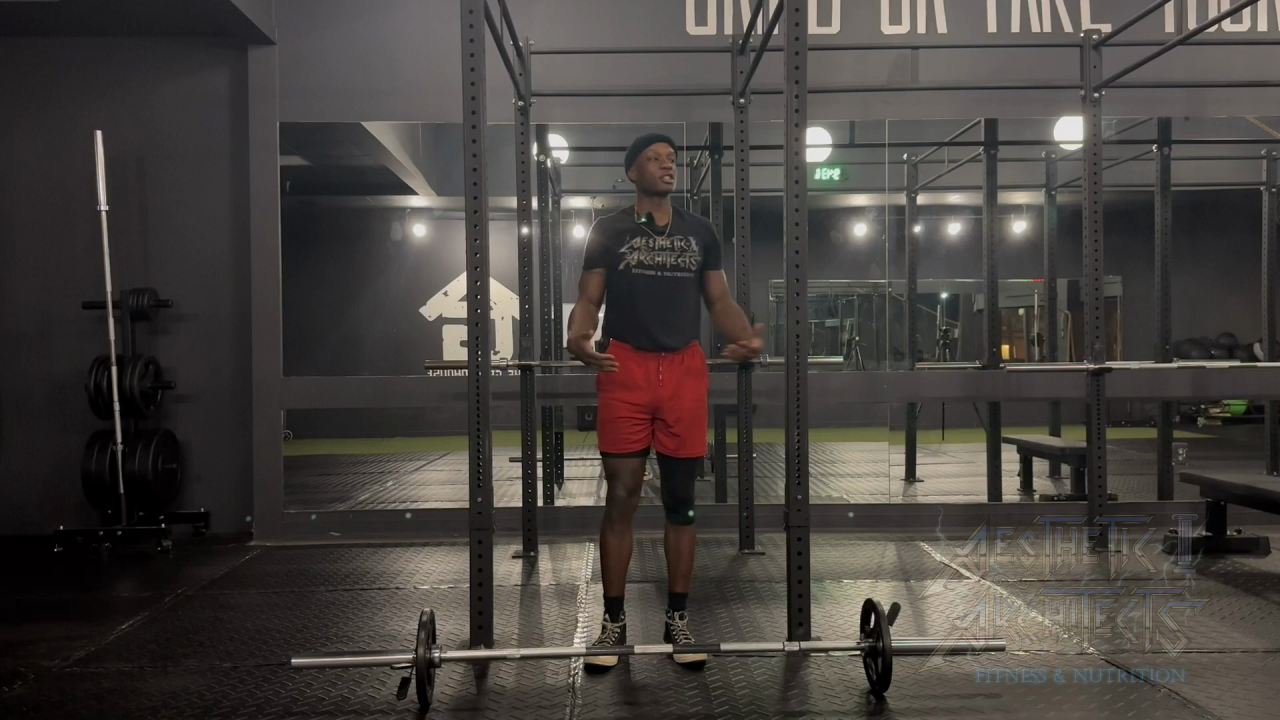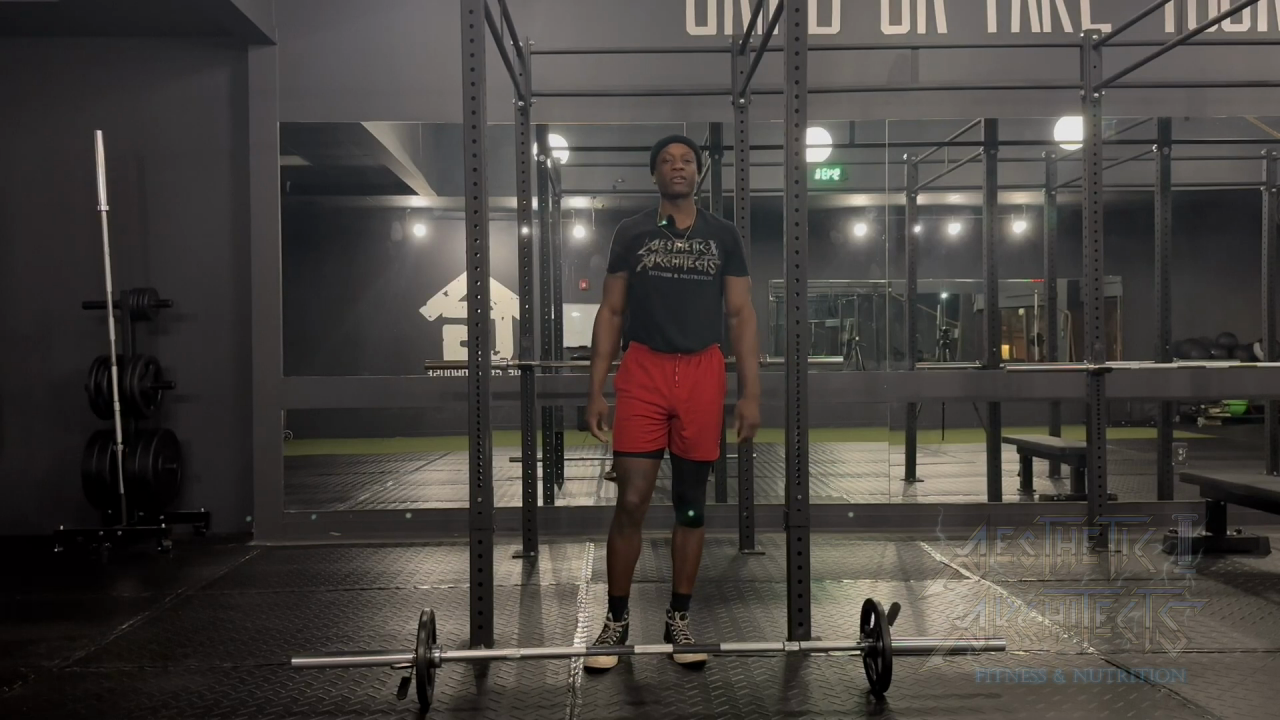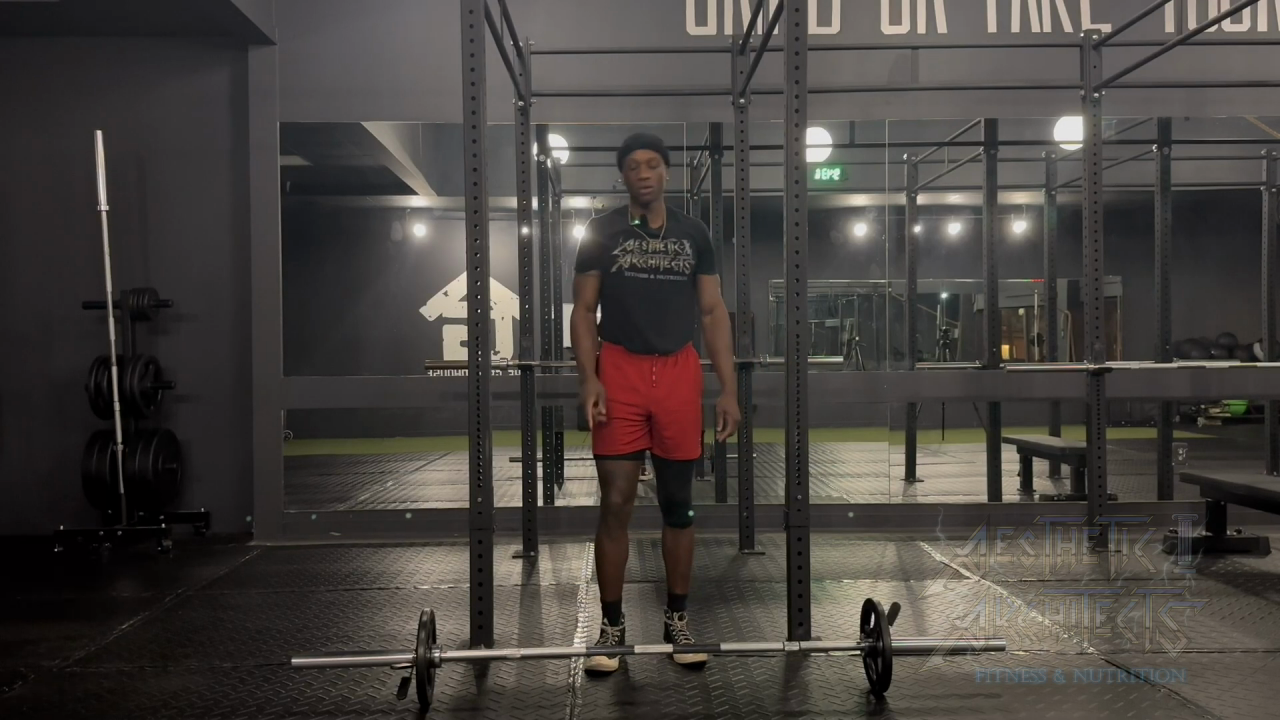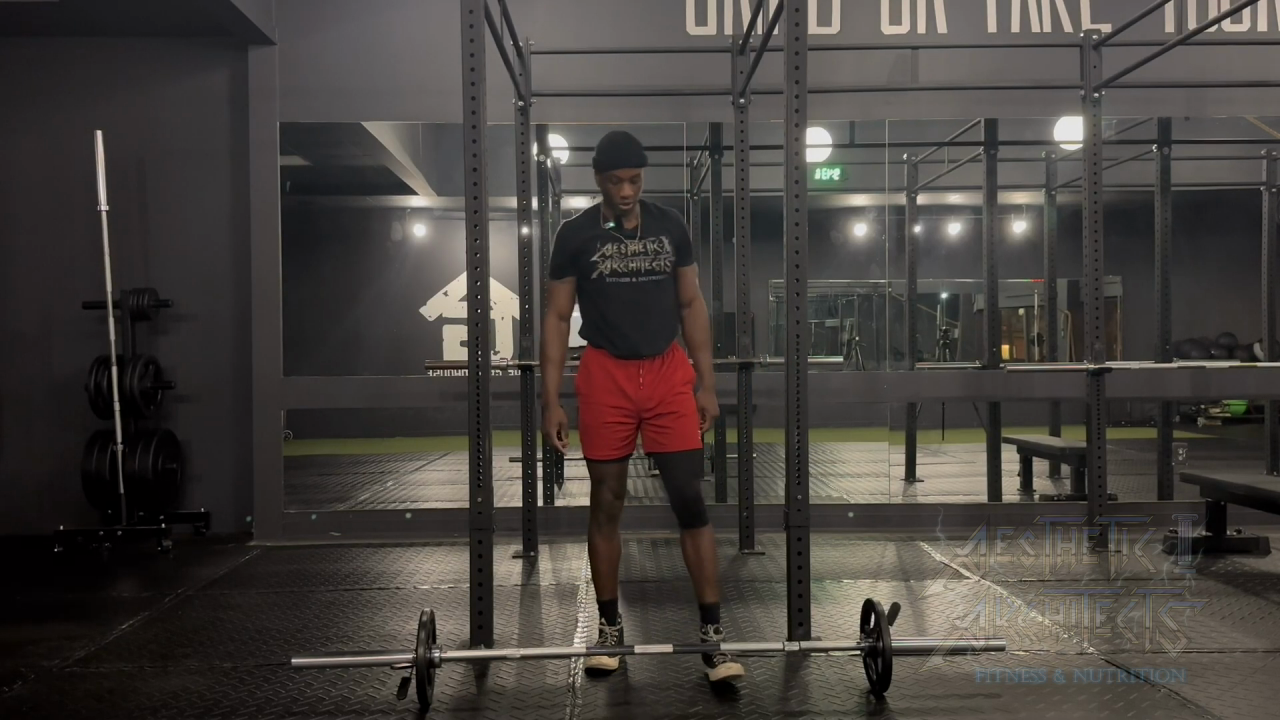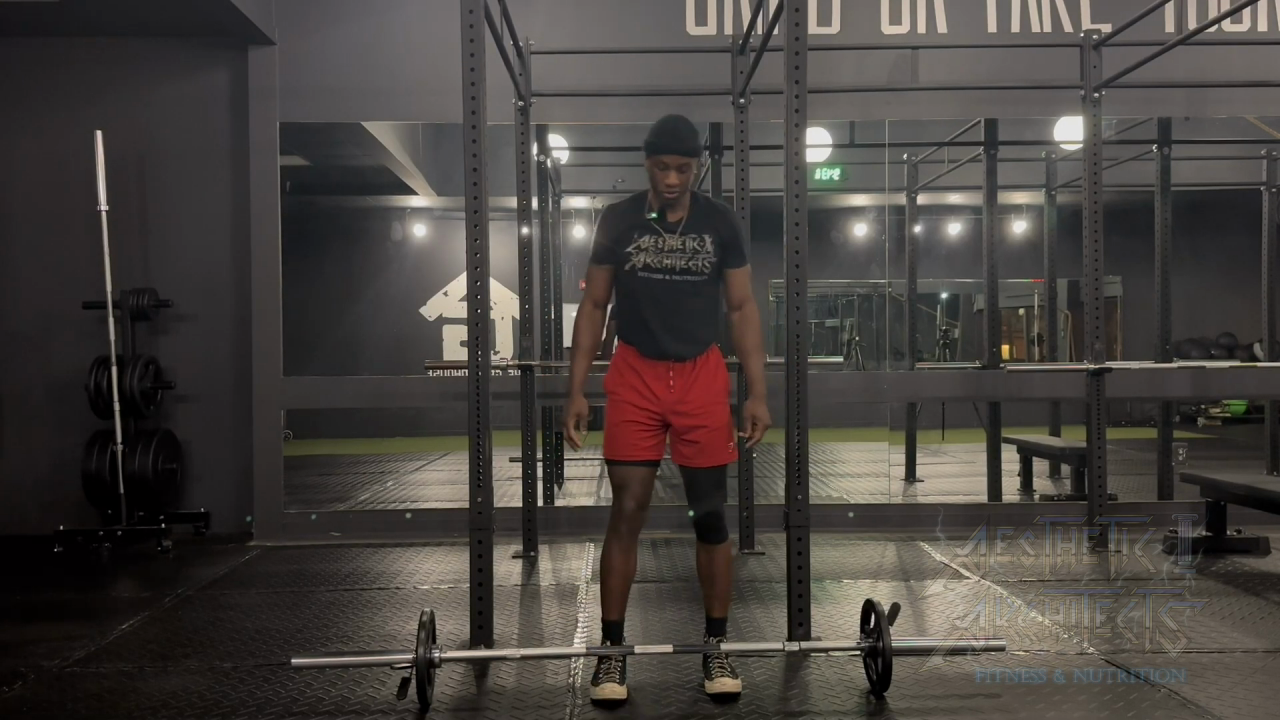
dt=1s
person 1, frame 1
left shoulder: (701, 232)
right shoulder: (609, 231)
left elbow: (720, 302)
right elbow: (587, 303)
left wrist: (747, 335)
right wrist: (579, 341)
left hip: (685, 372)
right hip: (626, 370)
left knee: (682, 500)
right knee: (621, 499)
left ankle: (678, 619)
right ankle: (614, 621)
person 1, frame 2
left shoulder: (723, 235)
right shoulder: (631, 233)
left elbow: (741, 314)
right elbow: (611, 312)
left wrist: (750, 392)
right wrist: (596, 389)
left hip: (702, 375)
right hip: (643, 374)
left knee: (691, 503)
right knee: (630, 503)
left ankle: (678, 619)
right ankle: (616, 620)
person 1, frame 3
left shoulder: (693, 233)
right shoulder: (601, 232)
left elbow: (712, 312)
right elbow: (583, 309)
left wrist: (728, 388)
right wrist: (590, 376)
left hip: (678, 375)
right hip: (619, 374)
left knee: (677, 503)
right knee: (616, 504)
left ankle: (677, 619)
right ankle: (612, 625)
person 1, frame 4
left shoulder: (670, 226)
right shoulder: (575, 235)
left elbow: (692, 306)
right elbow: (557, 317)
left wrist: (706, 383)
right wrist: (551, 399)
left hip: (668, 374)
right hip: (605, 377)
left knee: (690, 502)
right knee: (606, 505)
left ankle: (712, 633)
right ankle: (610, 626)
person 1, frame 5
left shoulder: (720, 222)
right shoulder: (616, 220)
left elbow: (743, 308)
right elbow: (593, 306)
left wrist: (757, 393)
right wrist: (576, 390)
left hip: (702, 377)
right hip: (634, 379)
left knee: (710, 515)
right knee: (627, 514)
left ankle: (715, 646)
right ankle: (612, 649)
